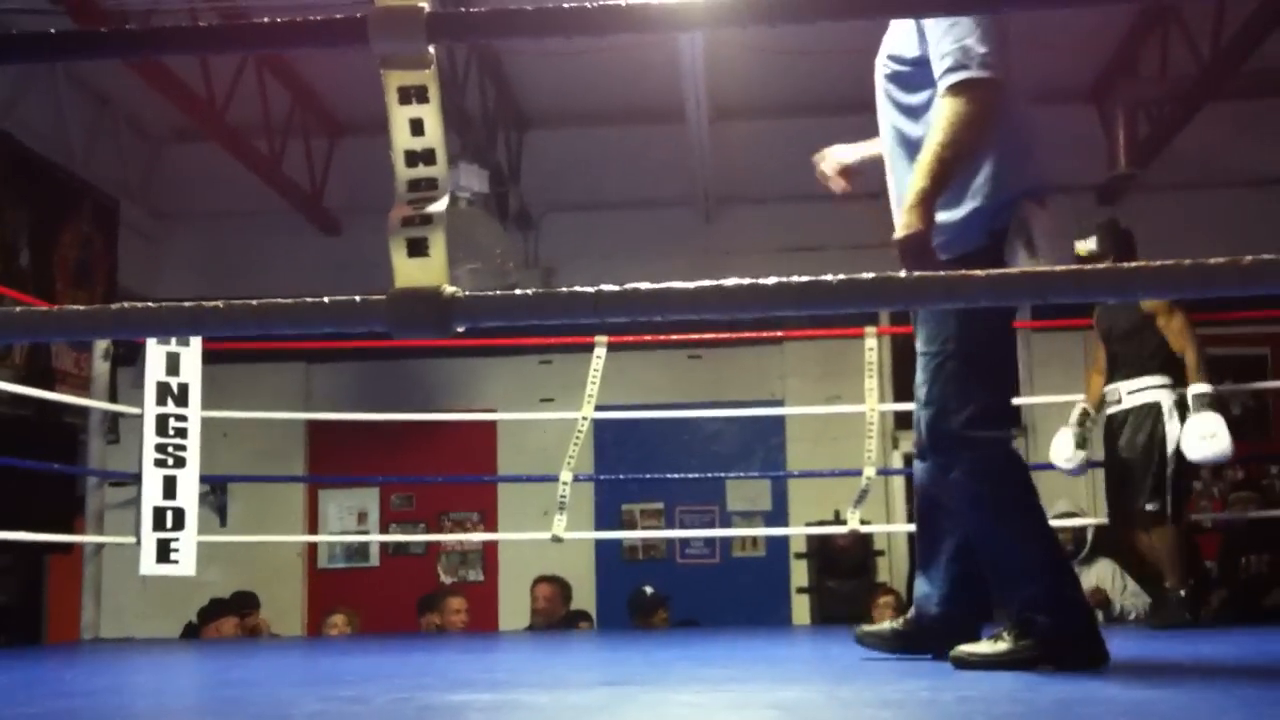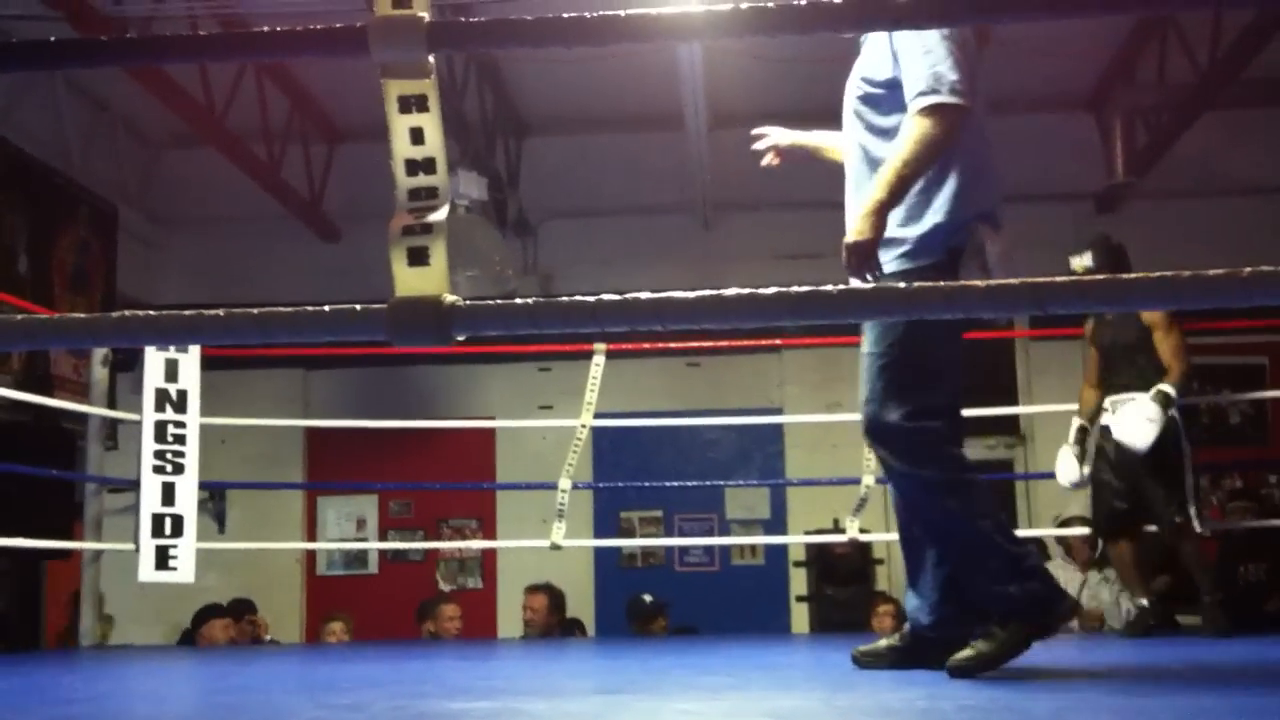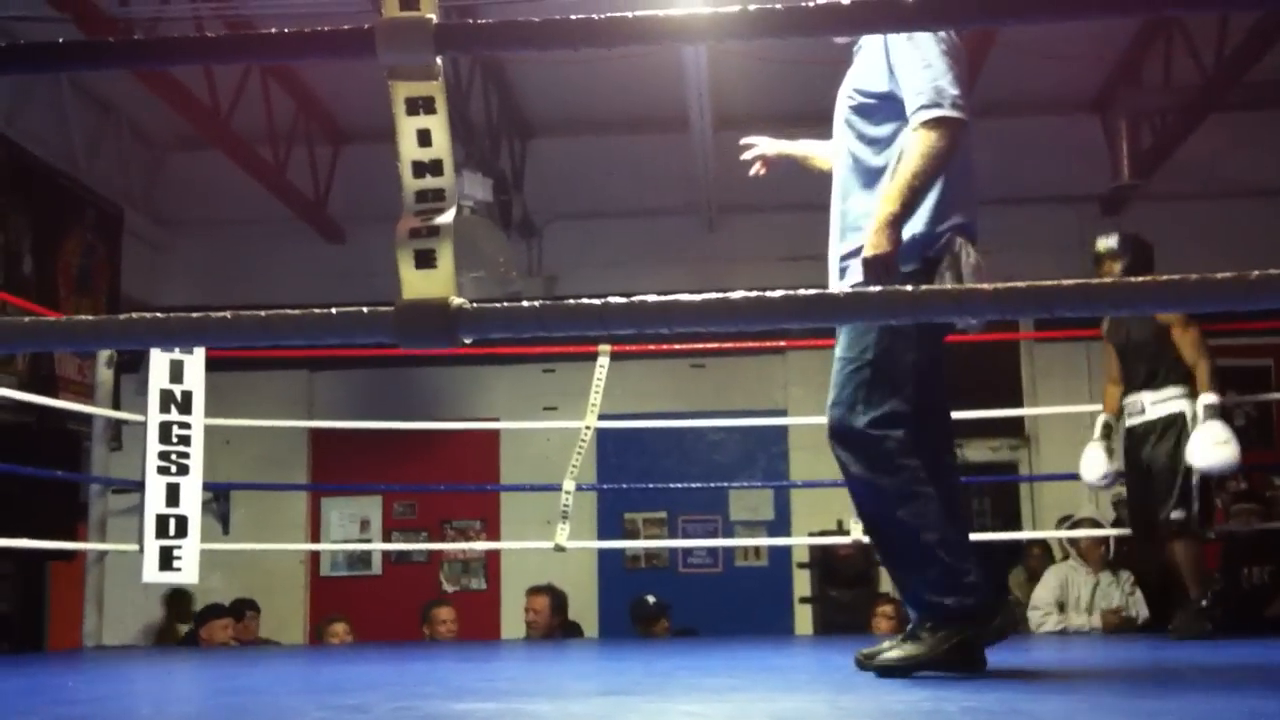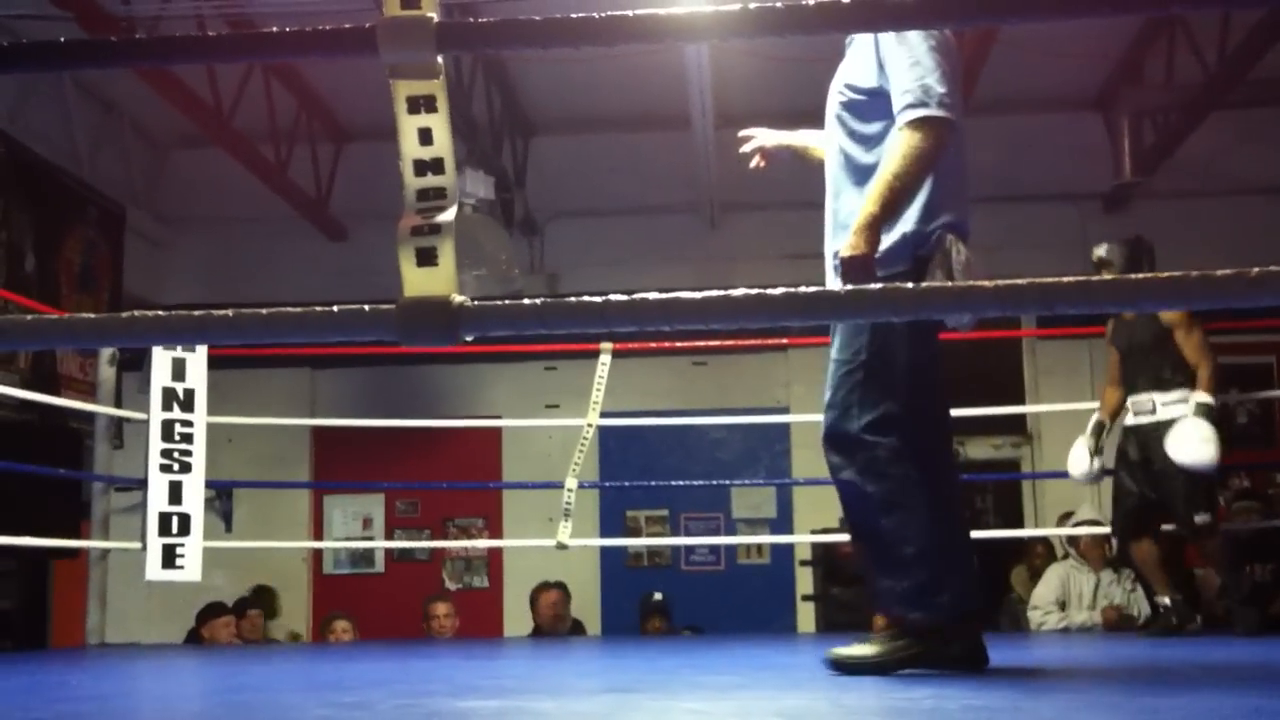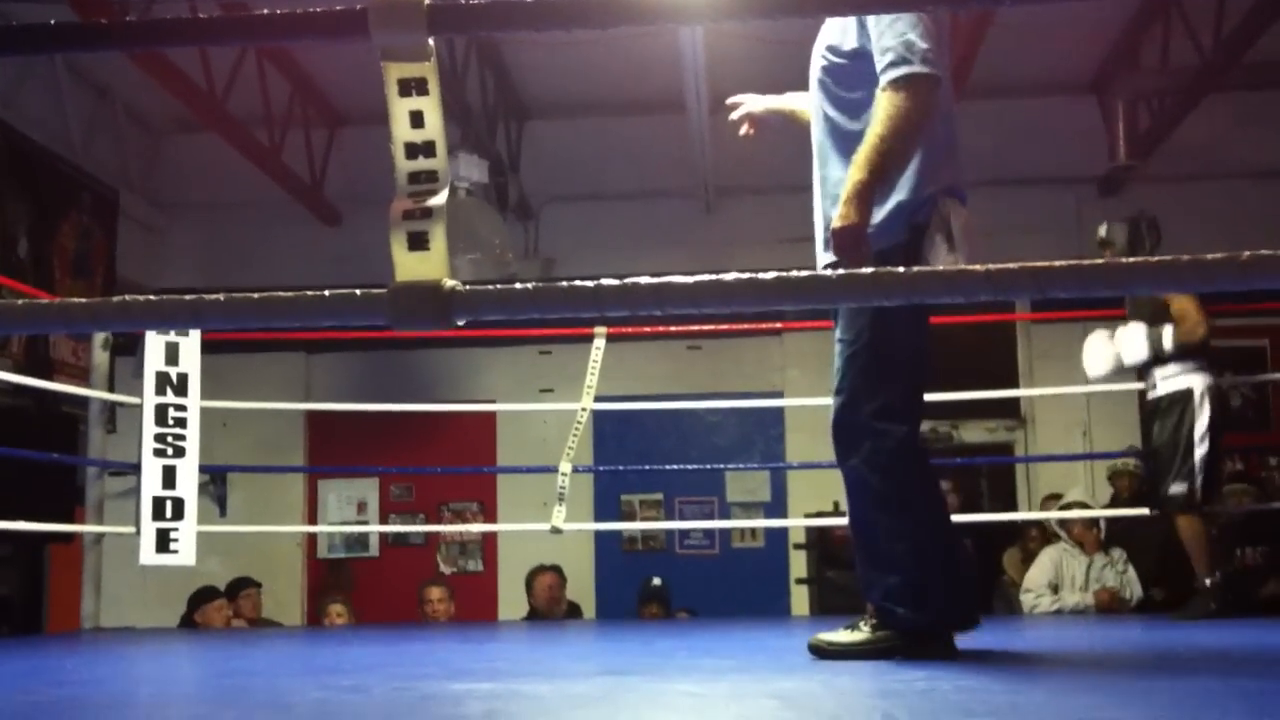
dt=0.4s
person 1, frame 1
left shoulder: (937, 11)
right shoulder: (914, 21)
left elbow: (973, 91)
left wrist: (917, 201)
right wrist: (867, 152)
left hip: (962, 238)
right hip: (954, 246)
left knee: (964, 432)
right knee: (942, 435)
left ankle: (1052, 620)
right ankle: (944, 609)
person 1, frame 2
left shoulder: (914, 21)
right shoulder: (886, 38)
left elbow: (941, 110)
left wrist: (872, 209)
right wrist: (801, 139)
left hip: (919, 254)
right hip: (907, 262)
left knee: (896, 423)
right knee: (914, 435)
left ankle: (1018, 596)
right ankle: (941, 621)
person 1, frame 3
left shoulder: (907, 29)
right shoulder: (875, 48)
left elbow: (940, 123)
left wrist: (886, 222)
right wrist: (788, 149)
left hip: (899, 266)
right hip: (886, 271)
left knee: (861, 425)
right knee: (912, 442)
left ankle: (958, 605)
right ankle: (945, 621)
person 1, frame 4
left shoulder: (898, 26)
right shoulder: (870, 43)
left elbow: (927, 122)
left wrist: (866, 224)
right wrist: (790, 139)
left hip: (893, 263)
right hip: (892, 271)
left knee: (858, 434)
right knee: (914, 446)
left ankle: (920, 619)
right ankle: (949, 625)
person 1, frame 5
left shoulder: (881, 11)
right shoulder: (850, 20)
left elbow: (913, 84)
left wrist: (855, 194)
right wrist: (780, 103)
left hip: (884, 235)
right hip: (873, 243)
left knee: (866, 423)
right knee: (876, 423)
left ankle: (908, 613)
right ankle: (943, 595)
person 2, frame 1
left shoulder: (1151, 297)
right shoulder: (1101, 309)
left elbow: (1187, 349)
left wrist: (1202, 400)
right wrist: (1080, 416)
left hip: (1151, 407)
right hip: (1118, 415)
left knee: (1155, 508)
right knee: (1127, 514)
left ankle: (1180, 598)
right ankle: (1172, 589)
person 2, frame 2
left shoulder: (1150, 311)
right shoulder: (1093, 325)
left elbow: (1177, 365)
left wrist: (1162, 397)
right wrist: (1077, 430)
left hip: (1153, 420)
right hip: (1114, 429)
left knee: (1173, 520)
right knee: (1110, 525)
left ankle: (1210, 599)
right ankle: (1145, 605)
person 2, frame 3
left shoulder: (1165, 308)
right shoulder: (1111, 322)
left elbow: (1200, 361)
left wrist: (1210, 411)
right wrist: (1102, 430)
left hip: (1172, 420)
right hip: (1137, 428)
left knee: (1178, 519)
right knee: (1150, 526)
left ankle: (1200, 608)
right ankle: (1195, 595)
person 2, frame 4
left shoulder: (1168, 311)
right shoulder: (1116, 324)
left elbow: (1202, 363)
left wrist: (1202, 410)
right wrist: (1095, 427)
left hip: (1178, 424)
right hip: (1137, 429)
left knee: (1196, 518)
right knee: (1131, 525)
right ankle: (1170, 605)
person 2, frame 5
right shoulder: (1134, 294)
left elbow: (1199, 327)
left wrist: (1154, 339)
right wrist: (1112, 349)
left hip: (1185, 393)
right hip: (1157, 399)
left knee: (1183, 494)
right knee: (1170, 495)
left ankle: (1208, 588)
right ankle: (1204, 581)
